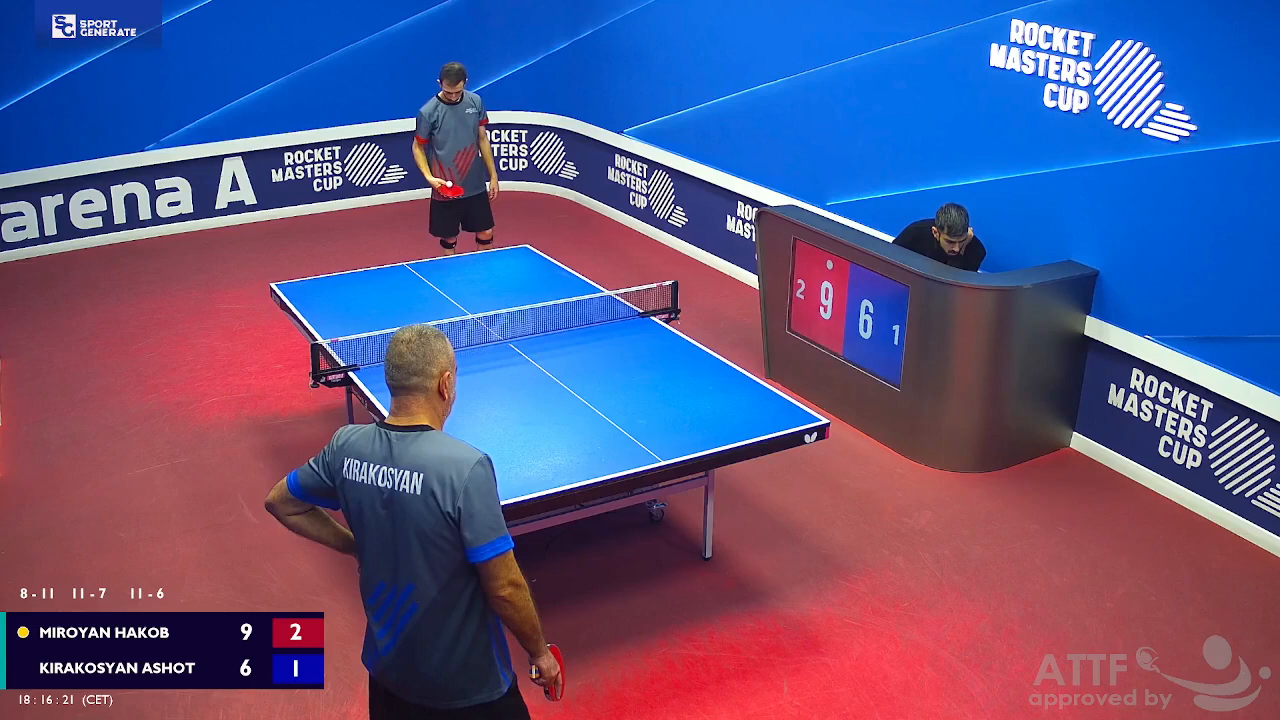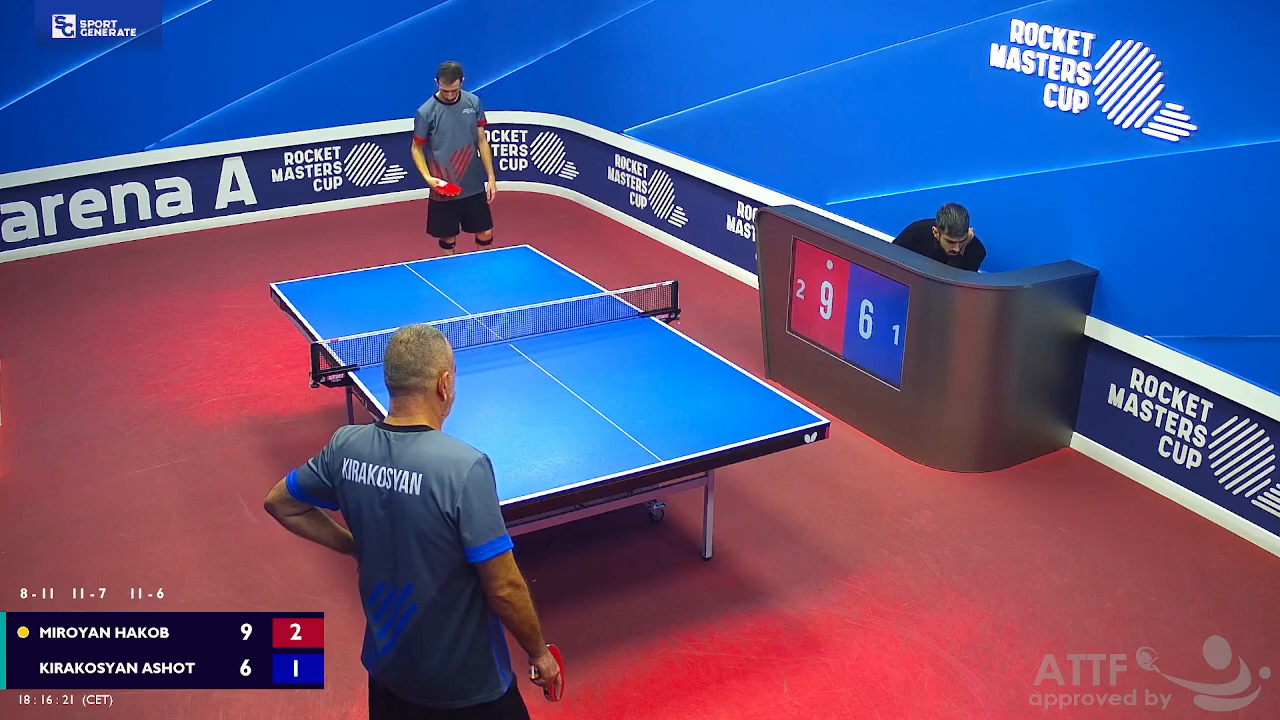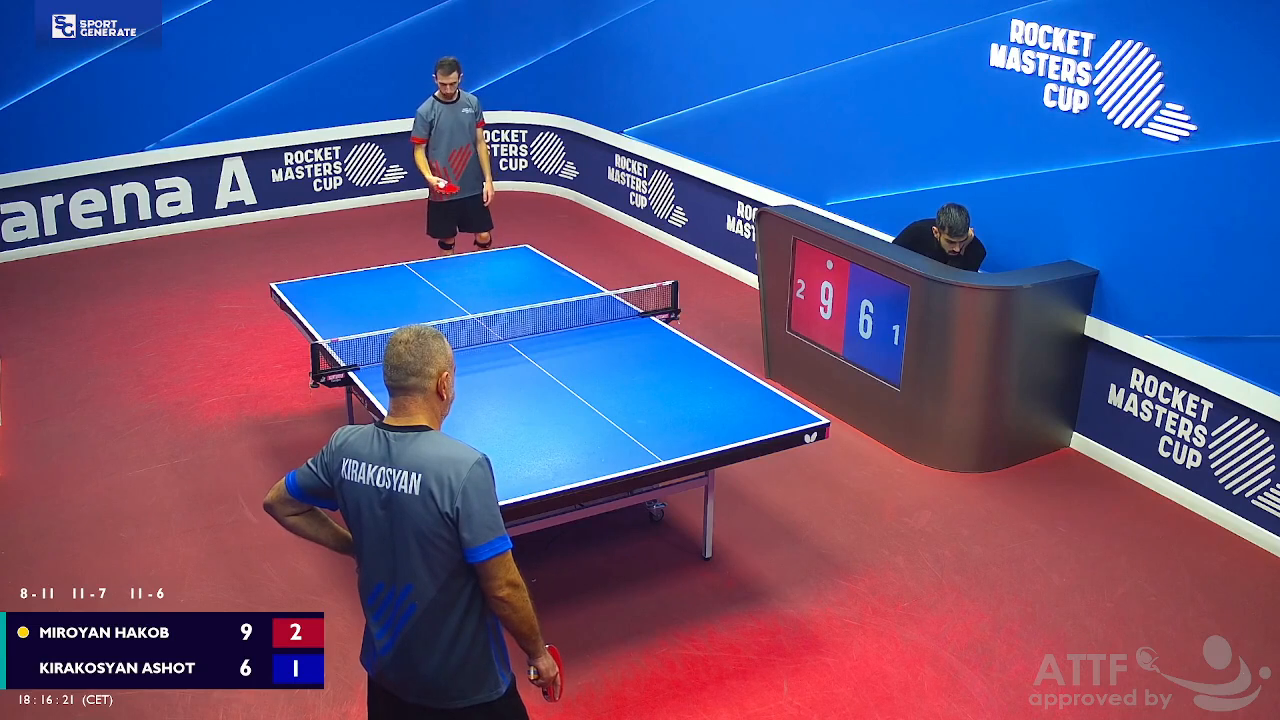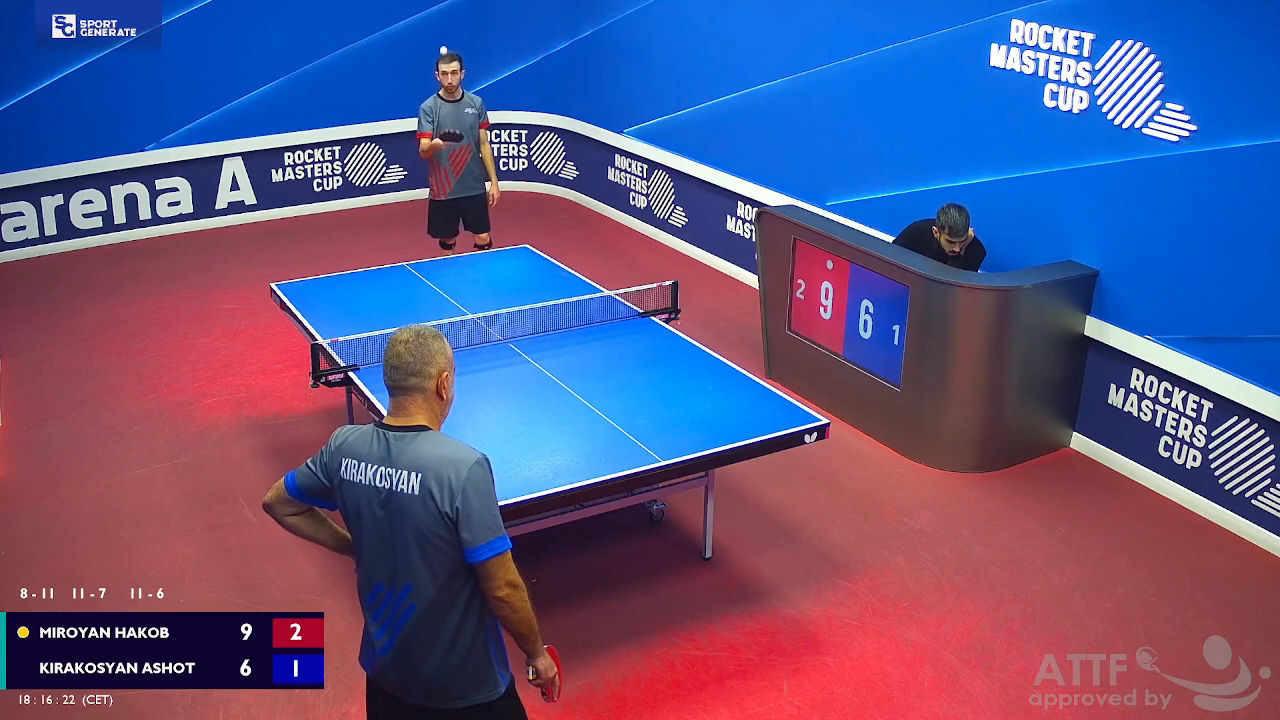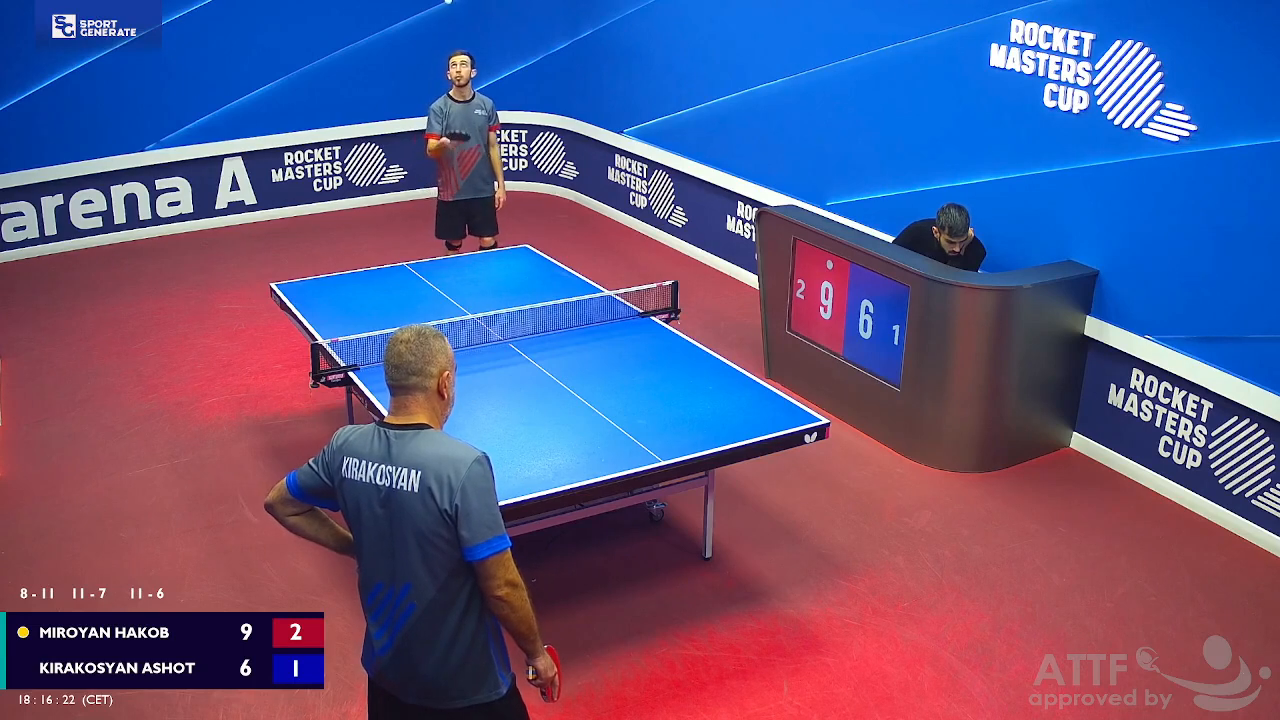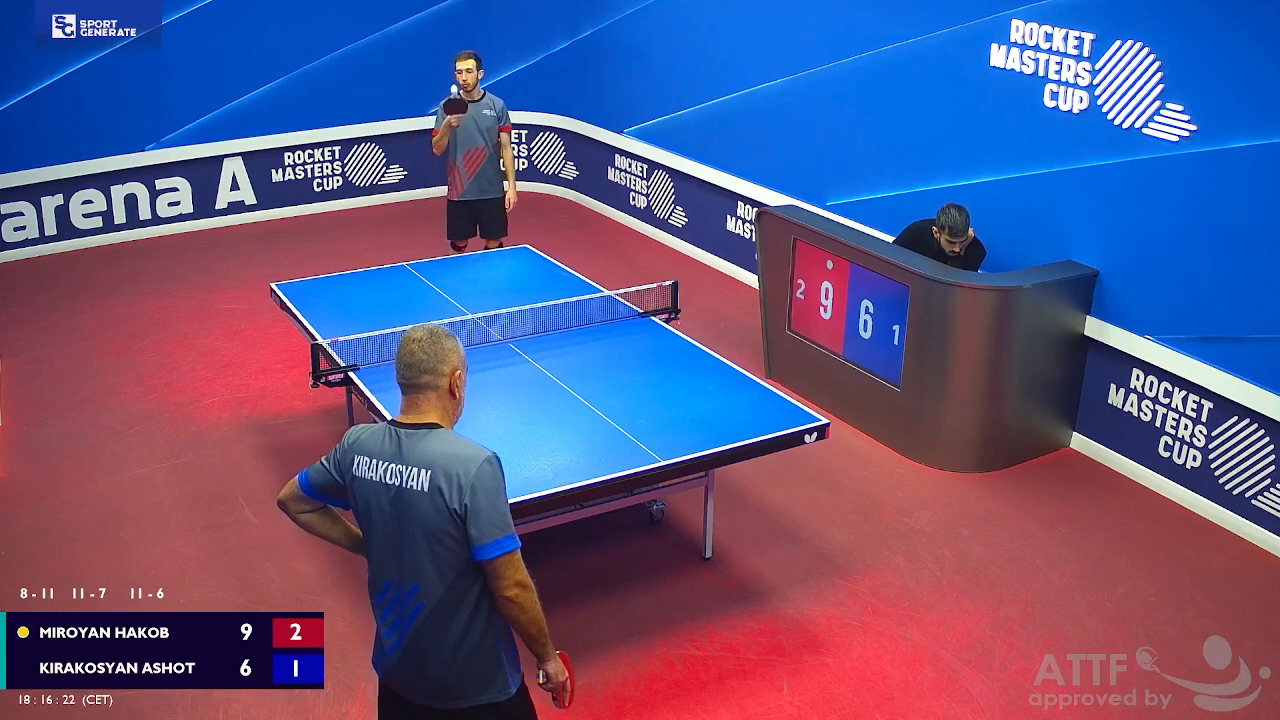
dt=0.3s
person 1, frame 1
left shoulder: (347, 446)
right shoulder: (465, 467)
left elbow: (281, 504)
right elbow: (504, 588)
right wrist: (540, 652)
left hip: (387, 668)
right hip: (468, 684)
person 1, frame 2
left shoulder: (346, 447)
right shoulder: (463, 467)
left elbow: (280, 503)
right elbow: (503, 589)
right wrist: (539, 653)
left hip: (386, 669)
right hip: (468, 686)
person 1, frame 3
left shoulder: (345, 446)
right shoulder: (463, 467)
left elbow: (280, 504)
right elbow: (502, 588)
right wrist: (538, 652)
left hip: (385, 668)
right hip: (466, 685)
person 1, frame 4
left shoulder: (345, 446)
right shoulder: (463, 467)
left elbow: (278, 503)
right elbow: (502, 589)
right wrist: (537, 653)
left hip: (385, 668)
right hip: (466, 686)
person 1, frame 5
left shoulder: (346, 447)
right shoulder: (463, 466)
left elbow: (280, 505)
right elbow: (501, 587)
right wrist: (536, 652)
left hip: (386, 669)
right hip: (467, 684)
person 1, frame 6
left shoulder: (357, 444)
right shoulder: (472, 465)
left elbow: (293, 501)
right elbow: (510, 588)
right wrist: (546, 656)
left hip: (397, 668)
right hip: (477, 685)
person 2, frame 1
left shoulder: (476, 102)
right shoulder: (428, 112)
right elbow: (418, 147)
left wrist: (493, 175)
right wrist: (429, 177)
left hip: (476, 186)
left knee: (485, 235)
right knee: (449, 241)
person 2, frame 2
left shoulder: (474, 102)
right shoulder: (426, 111)
left elbow: (482, 141)
right elbow: (416, 148)
left wrist: (491, 177)
right wrist: (427, 177)
left hip: (474, 187)
right hip: (443, 191)
left knee: (485, 235)
right knee: (447, 241)
person 2, frame 3
left shoulder: (472, 103)
right shoulder: (425, 111)
left elbow: (480, 143)
right elbow: (419, 151)
left wrist: (488, 179)
right wrist: (429, 177)
left hip: (473, 188)
right hip: (442, 191)
left knee: (484, 238)
right knee: (447, 242)
person 2, frame 4
left shoulder: (476, 103)
right shoulder: (428, 108)
left elbow: (484, 144)
right elbow: (423, 151)
left wrist: (494, 181)
right wrist: (434, 144)
left hip: (474, 187)
right hip: (443, 190)
left knee: (483, 240)
right knee: (447, 242)
person 2, frame 5
left shoulder: (487, 105)
right shoulder: (438, 108)
left elbow: (493, 147)
right elbow: (430, 151)
left wrist: (501, 185)
right wrist: (443, 144)
left hip: (483, 190)
right hip: (451, 192)
left knee: (488, 242)
right knee: (453, 245)
person 2, frame 6
left shoulder: (497, 105)
right shoulder: (447, 107)
left elbow: (506, 147)
right elbow: (437, 149)
left wrist: (512, 186)
right wrist: (447, 126)
left hip: (491, 191)
right hip: (459, 192)
left knee: (494, 245)
right knee: (459, 245)
